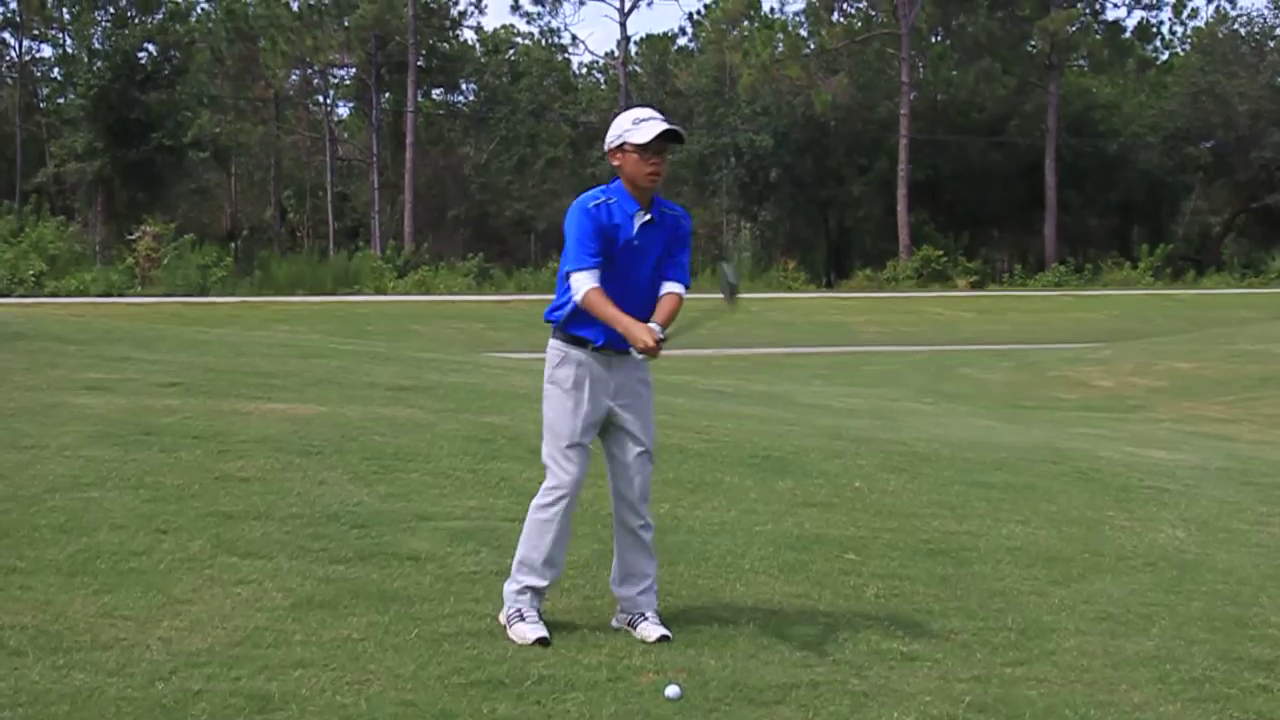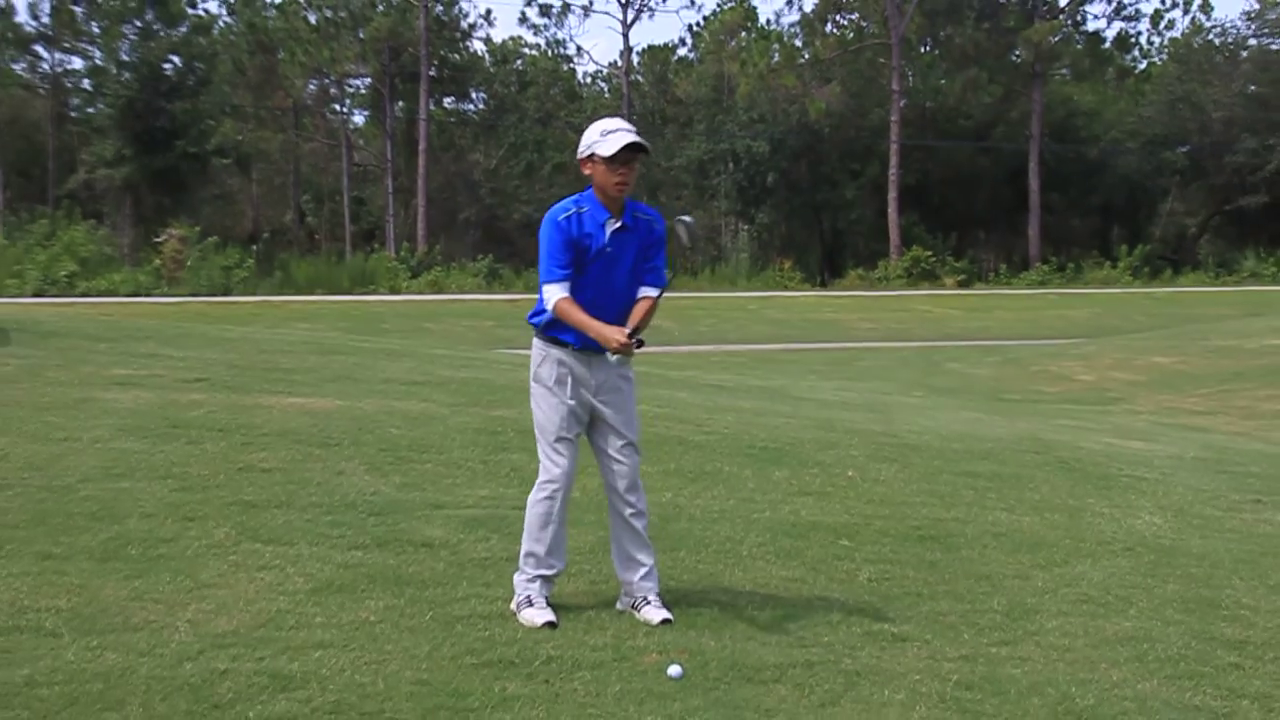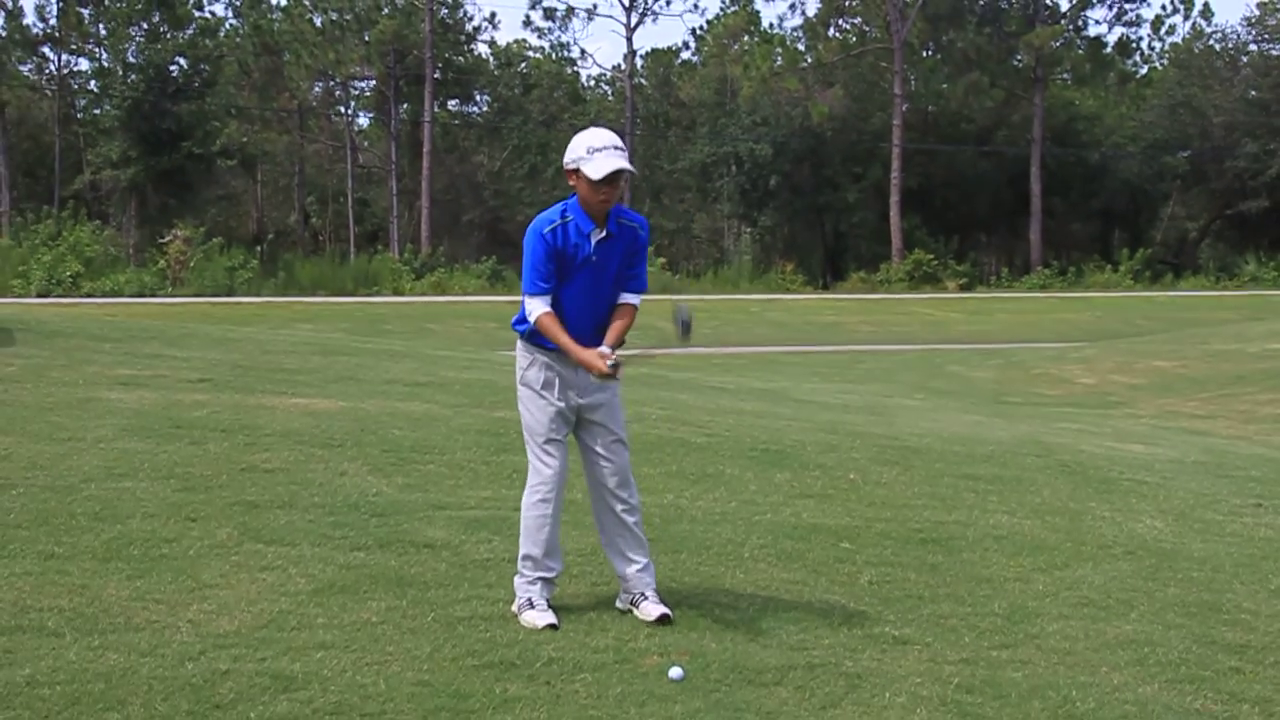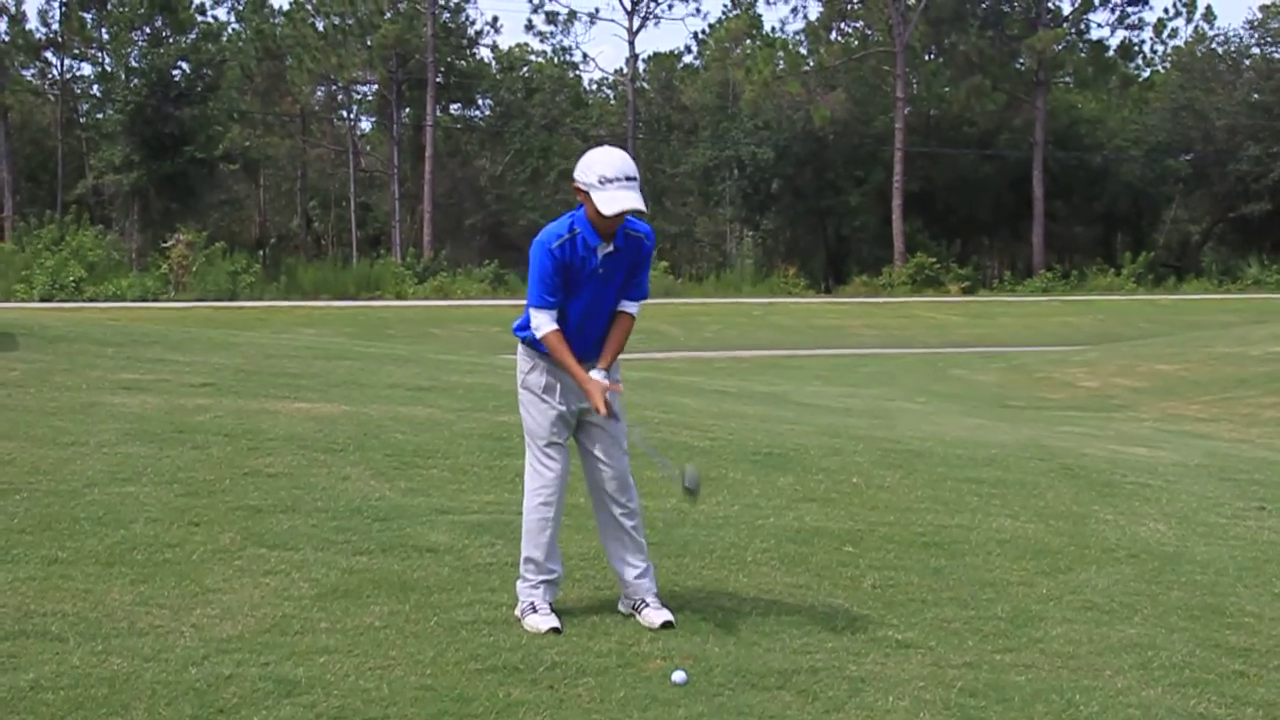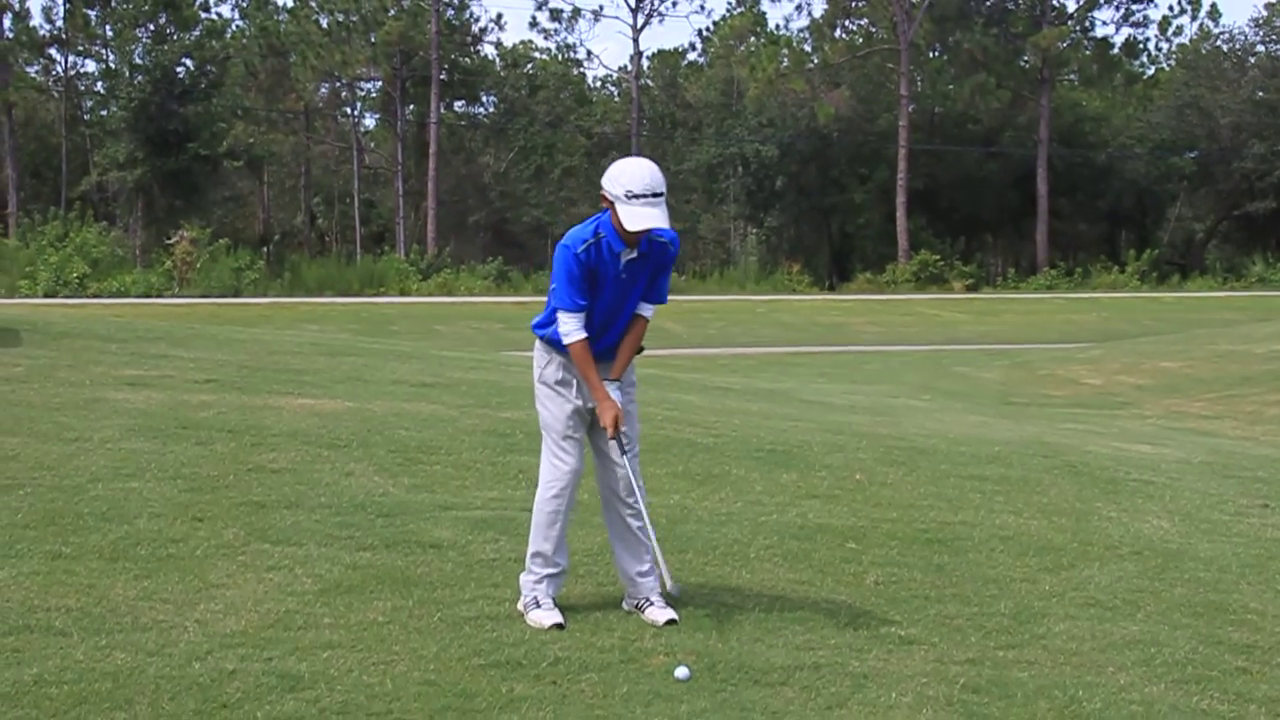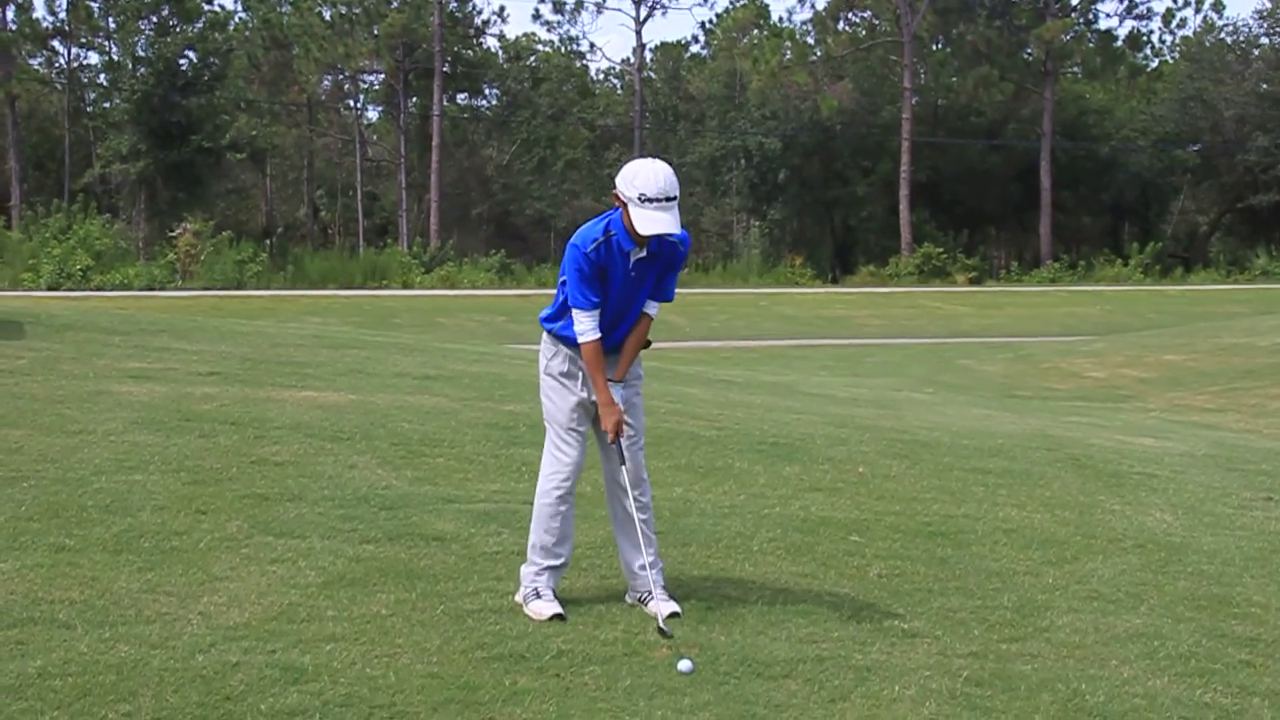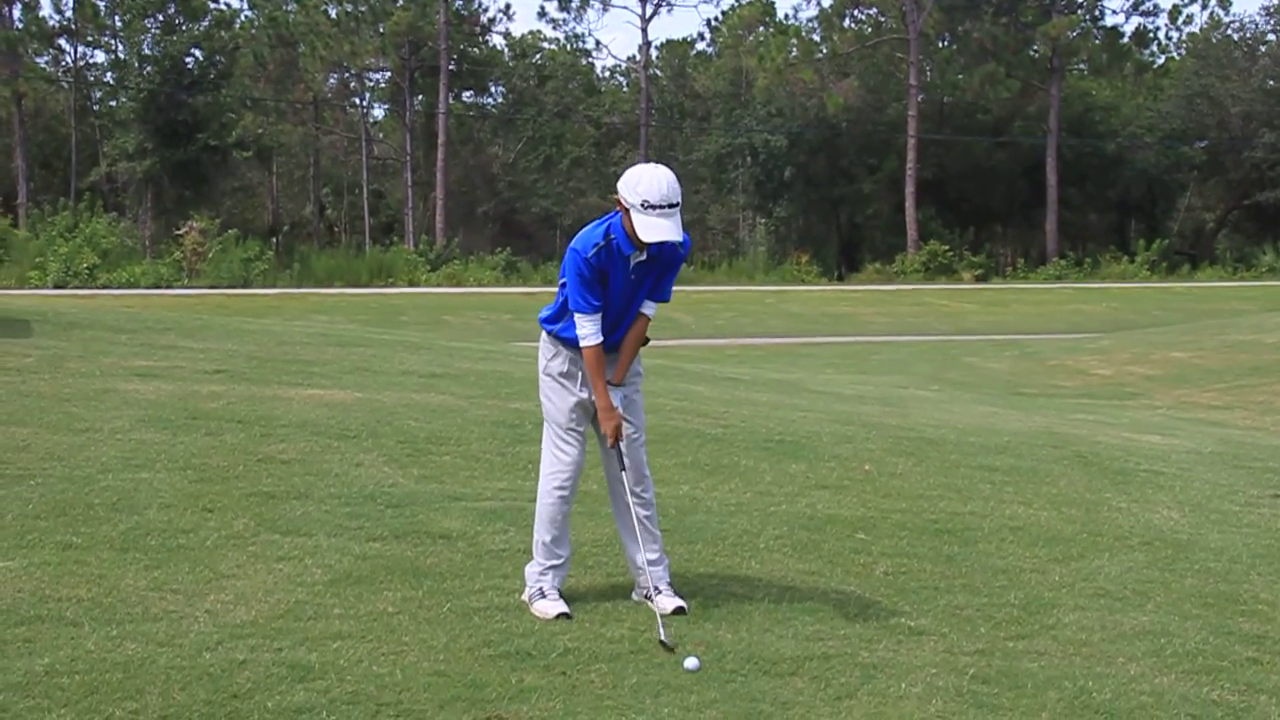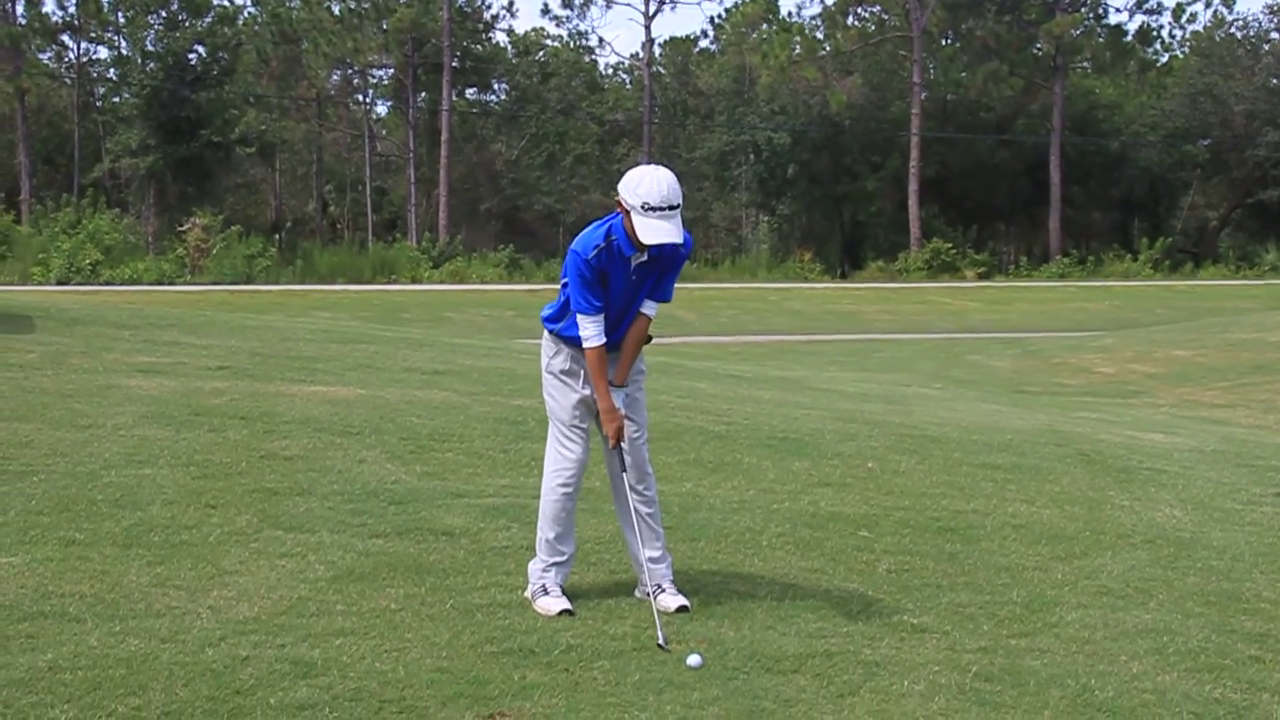
dt=0.2s
person 1, frame 1
left shoulder: (676, 222)
right shoulder: (589, 210)
left elbow: (673, 287)
right elbow: (585, 289)
left wrist: (655, 330)
right wrist: (632, 327)
left hip: (629, 365)
right hip: (575, 358)
left knee: (635, 486)
right knee: (565, 479)
left ankle: (635, 603)
right ankle: (521, 600)
person 1, frame 2
left shoulder: (650, 225)
right shoulder: (561, 220)
left elbow: (649, 292)
right elbow: (555, 297)
left wrist: (628, 331)
right wrist: (601, 330)
left hip: (613, 364)
right hip: (559, 359)
left knee: (625, 476)
right knee: (556, 473)
left ankle: (638, 588)
right ankle: (531, 587)
person 1, frame 3
left shoulder: (635, 230)
right shoulder: (545, 230)
left elbow: (629, 299)
right elbow: (537, 308)
left wrist: (606, 348)
right wrist: (581, 354)
left hip: (597, 366)
right hip: (545, 363)
left knee: (615, 473)
right knee: (547, 476)
left ankle: (636, 585)
right ankle: (531, 590)
person 1, frame 4
left shoulder: (640, 240)
right shoulder: (552, 243)
left elbow: (627, 309)
right elbow: (543, 324)
left wrist: (603, 372)
right wrist: (584, 383)
left hip: (598, 371)
right hip: (546, 368)
left knee: (615, 478)
right knee: (547, 479)
left ankle: (638, 590)
right ankle: (534, 594)
person 1, frame 5
left shoulder: (665, 245)
right shoulder: (576, 247)
left elbow: (641, 314)
right elbow: (571, 330)
left wrist: (614, 384)
right wrist: (600, 397)
left hip: (614, 366)
right hip: (562, 364)
left knee: (624, 477)
right knee: (561, 472)
left ankle: (642, 587)
right ankle: (538, 589)
person 1, frame 6
left shoulder: (674, 245)
right shoulder: (587, 245)
left elbow: (647, 312)
right elbow: (585, 329)
left wrist: (619, 383)
right wrist: (604, 401)
left hip: (621, 359)
right hip: (568, 357)
left knee: (631, 470)
right knee: (563, 466)
left ankle: (644, 581)
right ankle: (537, 581)
person 1, frame 7
left shoulder: (674, 247)
right shoulder: (587, 249)
left elbow: (643, 314)
right elbow: (587, 333)
left wrist: (617, 385)
right wrist: (604, 405)
left hip: (621, 358)
right hip: (567, 356)
left knee: (633, 467)
right knee: (563, 466)
left ankle: (651, 578)
right ankle: (542, 580)
person 1, frame 8
left shoulder: (675, 246)
right shoulder: (588, 250)
left elbow: (644, 315)
right elbow: (590, 334)
left wrist: (618, 387)
right wrist: (605, 405)
left hip: (624, 357)
right hip: (570, 355)
left knee: (636, 464)
right knee: (568, 462)
left ankle: (656, 576)
right ankle: (546, 577)
